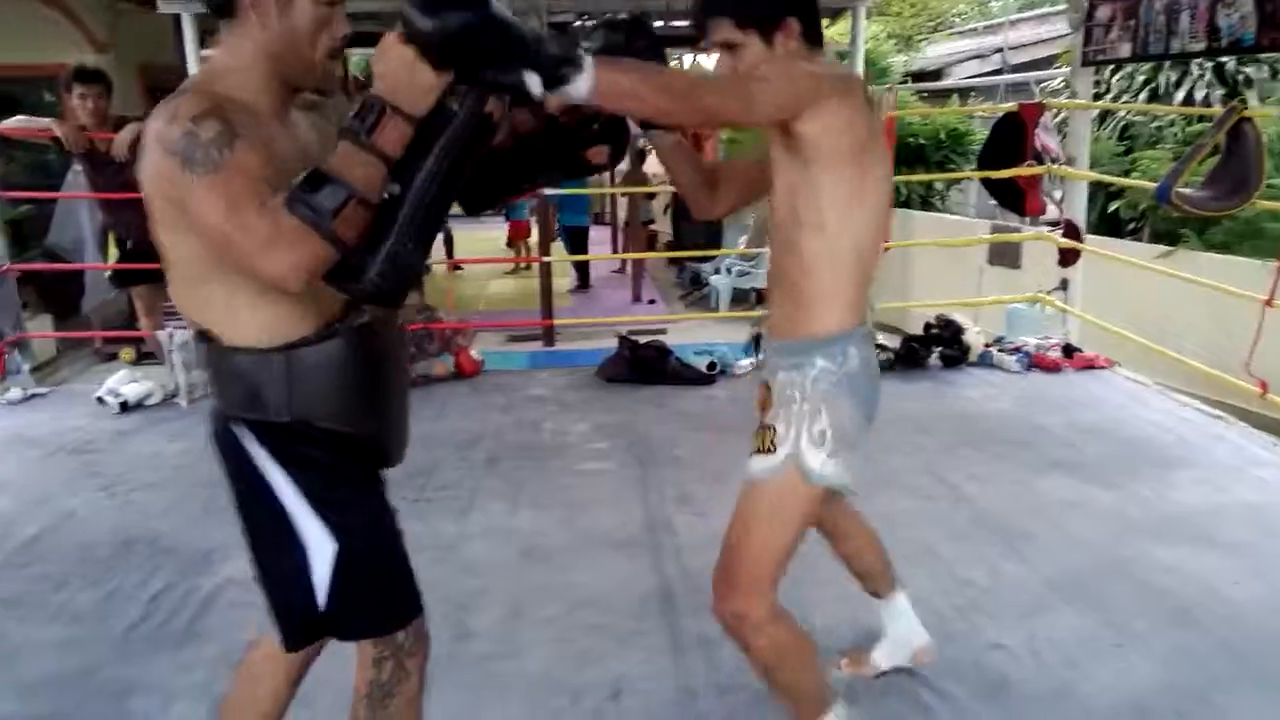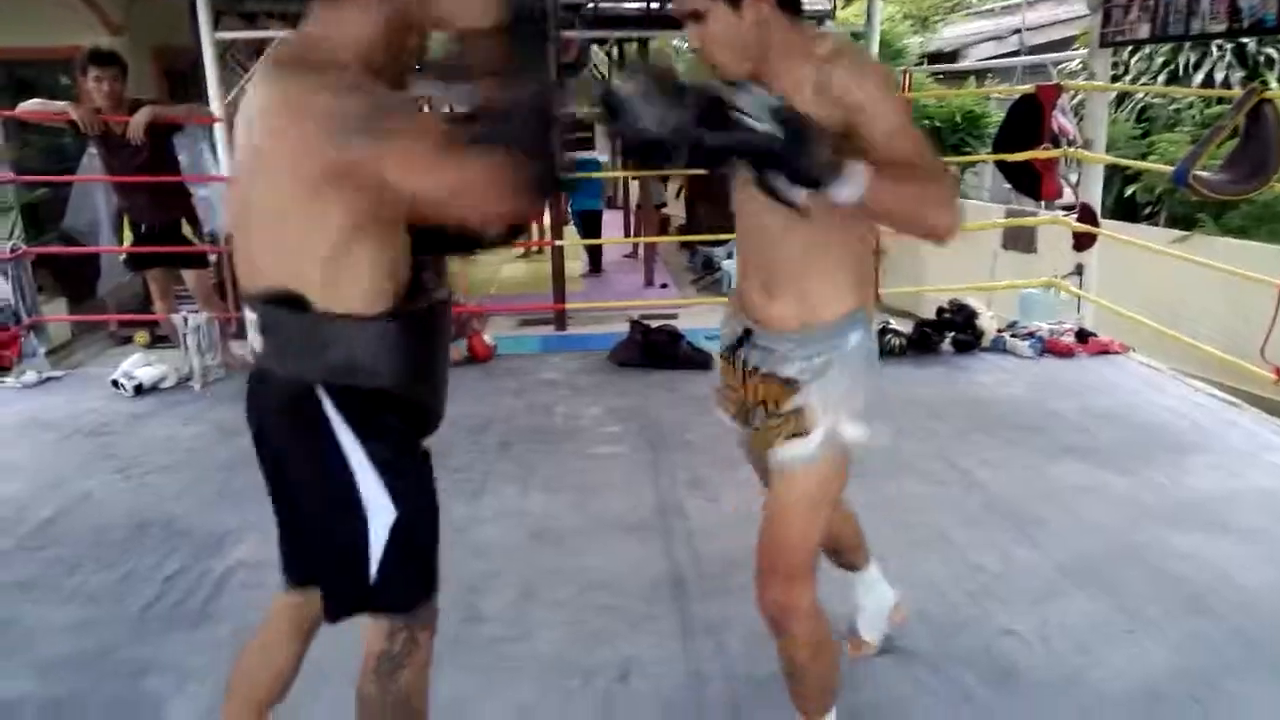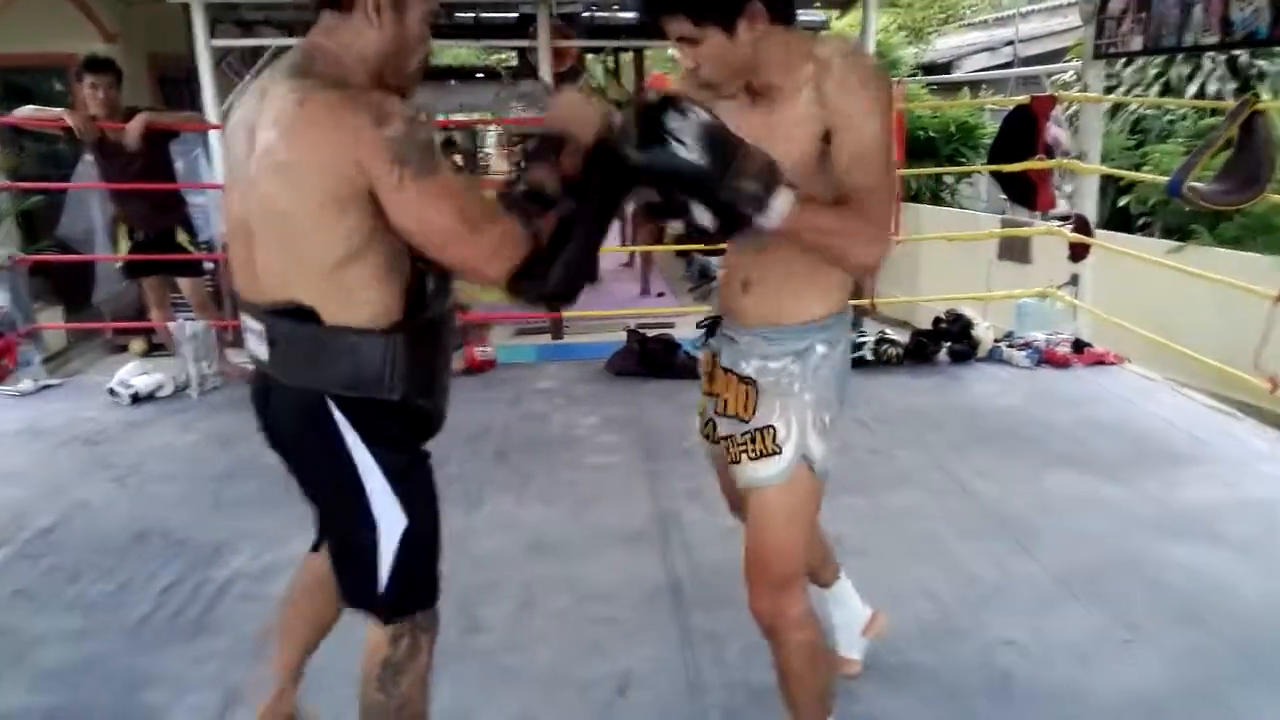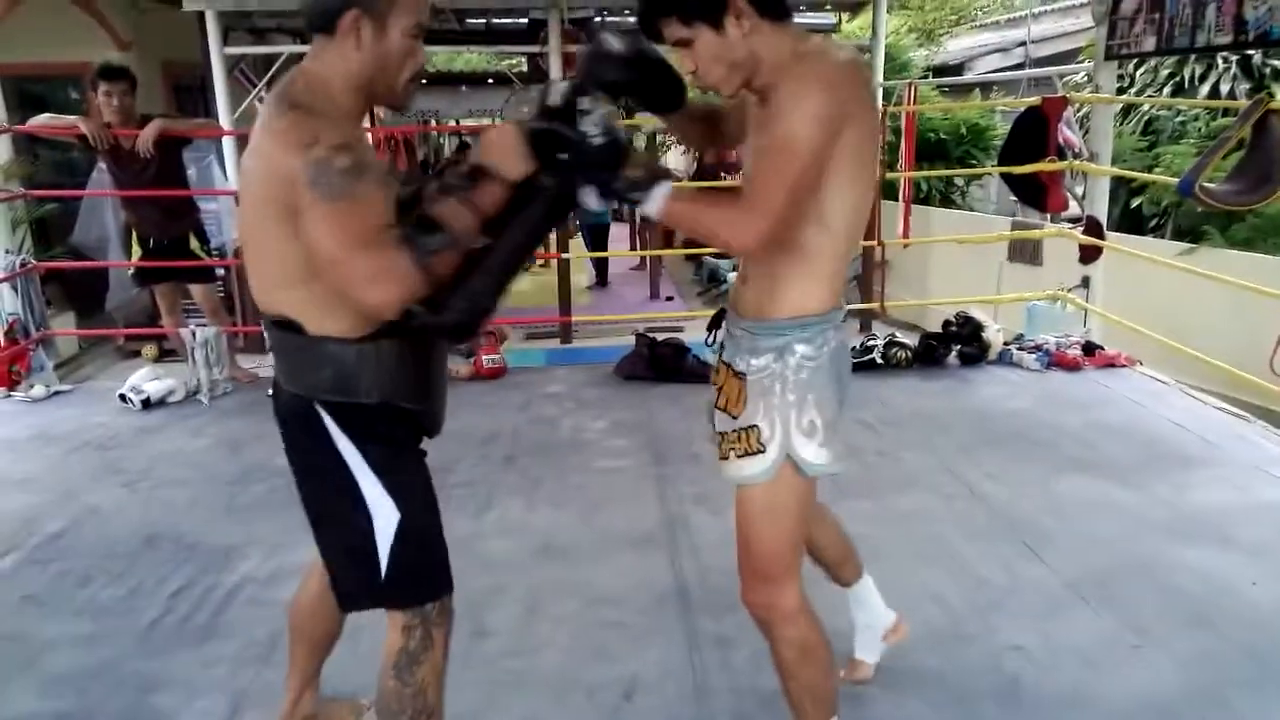
dt=0.2s
person 1, frame 1
left shoulder: (286, 123)
right shoulder: (196, 124)
right elbow: (290, 254)
left wrist: (554, 149)
right wrist: (393, 114)
left hip: (310, 418)
right hip: (291, 430)
left knee: (303, 627)
right knee: (394, 638)
person 1, frame 2
left shoulder: (297, 85)
right shoulder: (329, 101)
right elbow: (489, 200)
left hip: (306, 386)
right hip: (344, 395)
left knee: (311, 588)
right knee: (403, 612)
person 1, frame 3
left shoulder: (267, 98)
right shoulder: (368, 119)
right elbow: (488, 253)
right wrist: (566, 151)
left hip: (292, 382)
right hip: (349, 399)
left knee: (346, 549)
right knee: (403, 614)
person 1, frame 4
left shoulder: (299, 119)
right shoulder: (320, 139)
left elbow: (380, 229)
right elbow: (384, 286)
left wrist: (471, 174)
right wrist: (490, 180)
left hip: (325, 392)
right hip: (353, 404)
left knee: (346, 555)
right knee: (419, 607)
person 2, frame 1
left shoulder: (817, 89)
right shoulder: (797, 120)
left elbow: (686, 100)
right elbow: (710, 197)
left wrist: (551, 68)
right wrist: (653, 118)
left hip: (820, 372)
right hip: (804, 364)
left knee: (740, 598)
right knee: (821, 506)
right ankle: (905, 634)
person 2, frame 2
left shoulder: (843, 77)
right shoulder: (746, 79)
left elbow: (938, 214)
left wrist: (825, 167)
left hip: (820, 356)
right hip: (744, 342)
left knee: (782, 587)
right knee: (795, 496)
right ankle: (876, 600)
person 2, frame 3
left shoulder: (846, 79)
right shoulder: (728, 88)
left elbow: (865, 246)
left wrist: (749, 190)
left hip: (796, 359)
right hip: (727, 345)
left knee: (773, 595)
right knee: (759, 514)
right ankle: (850, 613)
person 2, frame 4
left shoulder: (822, 77)
right shoulder: (764, 87)
left elbow: (751, 228)
right elbow: (715, 129)
left wrist: (633, 184)
right wrist: (664, 96)
left hip: (789, 355)
right hip: (744, 340)
left knee: (769, 588)
right knee: (785, 510)
right ankle: (873, 617)
person 3, frame 1
left shoulder: (132, 128)
right shoulder: (74, 137)
left wrist: (137, 128)
right wrist: (54, 125)
right hip: (123, 237)
right knee: (146, 309)
person 3, frame 2
left shoulder: (149, 114)
right shoulder: (89, 119)
left elbow: (203, 114)
right elbow: (24, 109)
left wrist: (151, 111)
right wrist: (70, 108)
left hip: (177, 216)
right hip: (138, 222)
left knee: (204, 292)
right knee: (161, 293)
left ankle: (224, 350)
person 3, frame 3
left shoulder: (145, 121)
right shoulder: (84, 126)
left elbow: (198, 121)
right elbow: (19, 115)
left wrist: (148, 117)
right wrist: (65, 114)
left hip: (171, 223)
right hip: (134, 228)
left knee: (198, 299)
right knee: (156, 301)
left ankle: (219, 358)
person 3, frame 4
left shoulder: (159, 128)
right shoulder: (98, 134)
left elbow: (213, 128)
right elbow: (34, 124)
left wrist: (161, 124)
right wrist: (80, 121)
left hip: (184, 231)
right hip: (145, 236)
left knee: (211, 305)
right knee: (168, 308)
left ankle: (232, 365)
